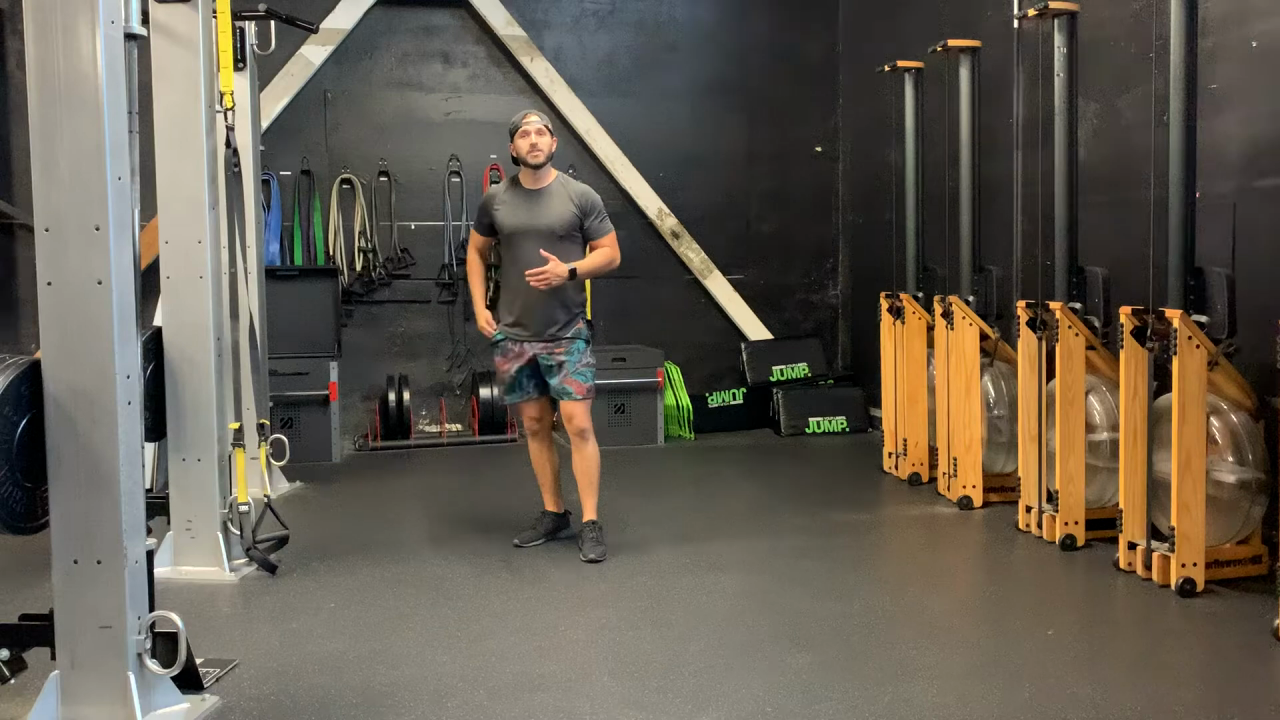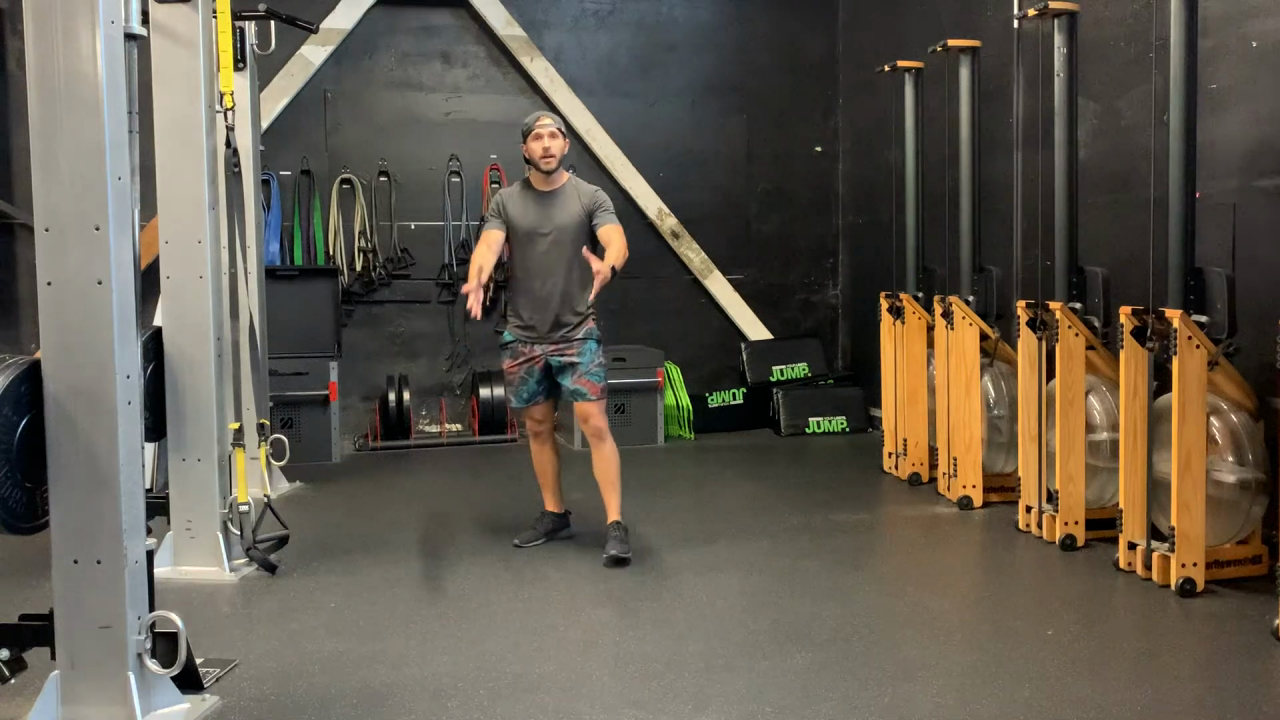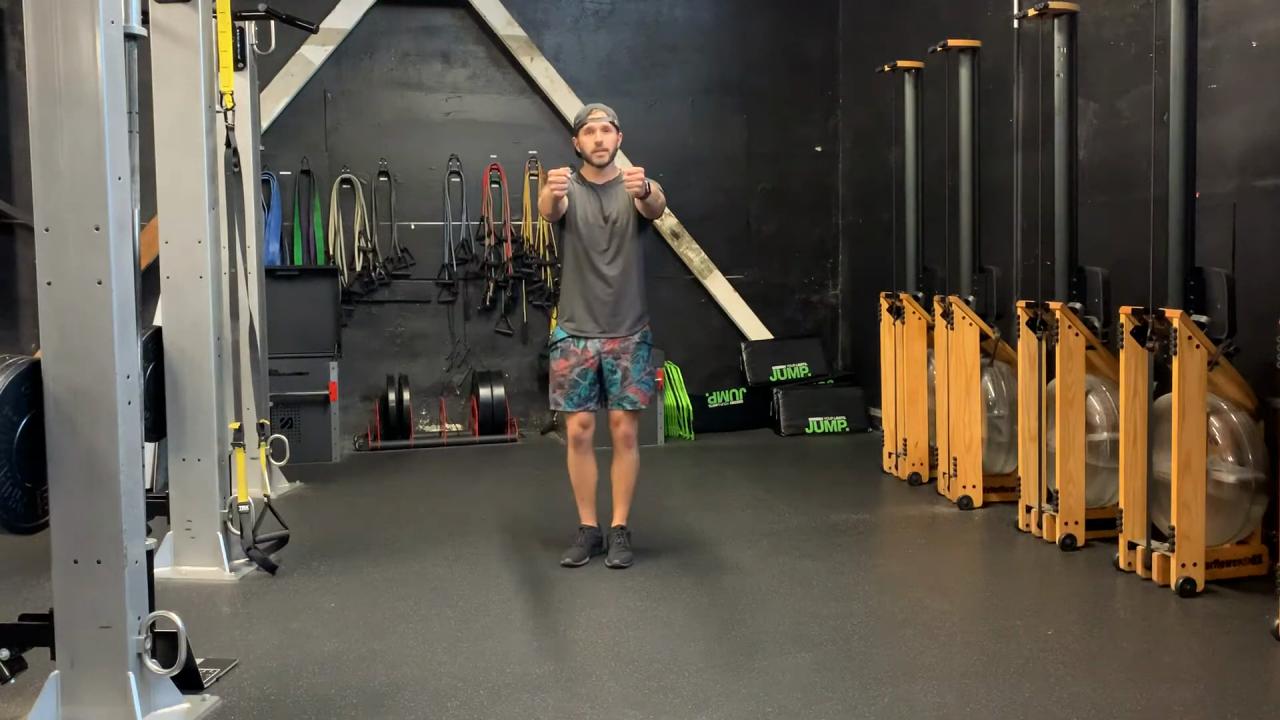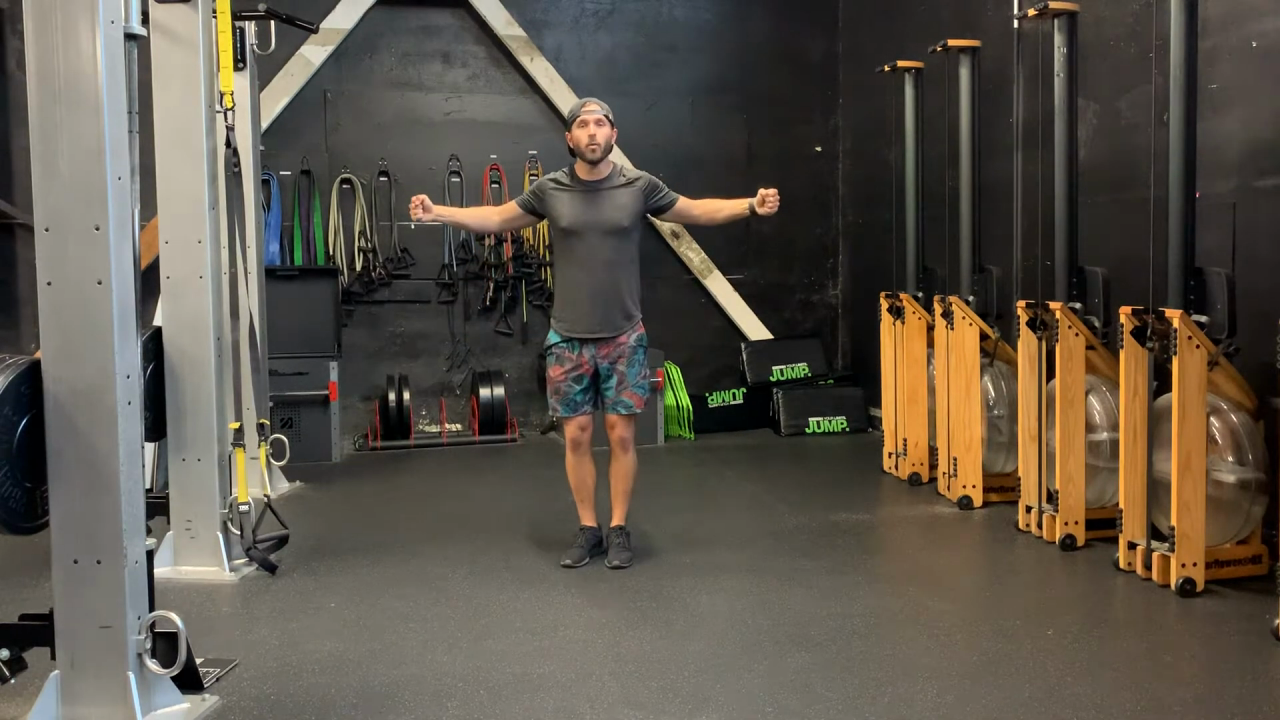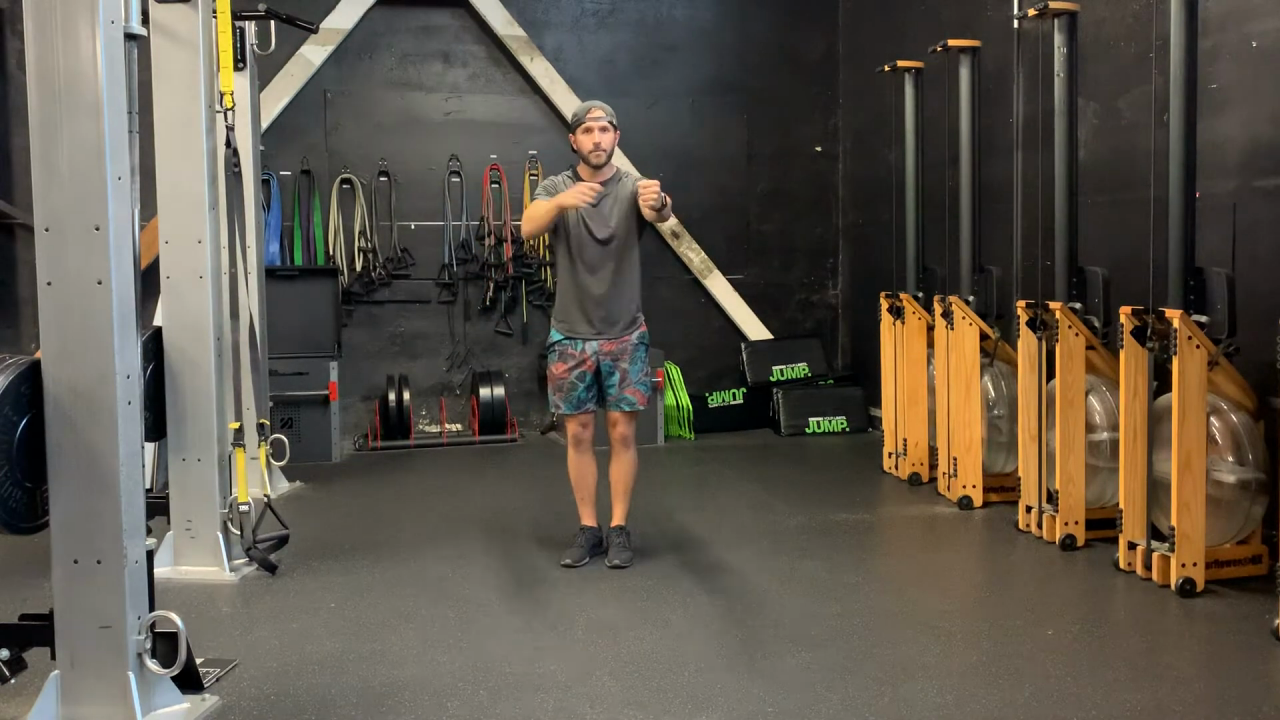
dt=1s
person 1, frame 1
left shoulder: (580, 196)
right shoulder: (495, 199)
left elbow: (610, 254)
right elbow: (476, 252)
left wrist: (569, 271)
right wrist: (480, 308)
left hip: (566, 333)
right hip: (513, 335)
left knee: (578, 425)
right knee: (535, 426)
left ankle: (591, 523)
right ankle: (553, 514)
person 1, frame 2
left shoulder: (590, 196)
right shoulder: (506, 200)
left elbow: (616, 239)
right elbow: (488, 245)
left wrist: (608, 265)
right wrist: (476, 280)
left hip: (577, 333)
right hip: (524, 336)
left knee: (595, 425)
right knee: (538, 427)
left ankle: (616, 525)
right ankle: (555, 514)
person 1, frame 3
left shoulder: (635, 189)
right shoulder: (567, 189)
left elbow: (656, 206)
right elbow: (550, 209)
left wrist: (646, 188)
right wrist: (551, 191)
left hip: (628, 334)
right hip: (574, 334)
left knee: (624, 433)
right knee: (579, 433)
left ankle: (619, 529)
right ankle: (588, 528)
person 1, frame 4
left shoulder: (639, 186)
right shoulder: (549, 189)
left elbow: (696, 211)
right elbow: (497, 219)
left wrist: (751, 206)
right wrist: (437, 212)
left hip: (623, 336)
right hip: (568, 338)
left knee: (621, 435)
right knee: (576, 436)
left ankle: (618, 529)
right ankle: (588, 529)
person 1, frame 5
left shoulder: (635, 185)
right shoulder: (555, 187)
left elbow: (661, 212)
right elbow: (530, 226)
left wrist: (658, 204)
right wrist: (567, 199)
left hip: (624, 335)
right hip: (571, 335)
left knee: (622, 433)
right knee: (578, 434)
left ankle: (619, 529)
right ankle: (588, 528)
